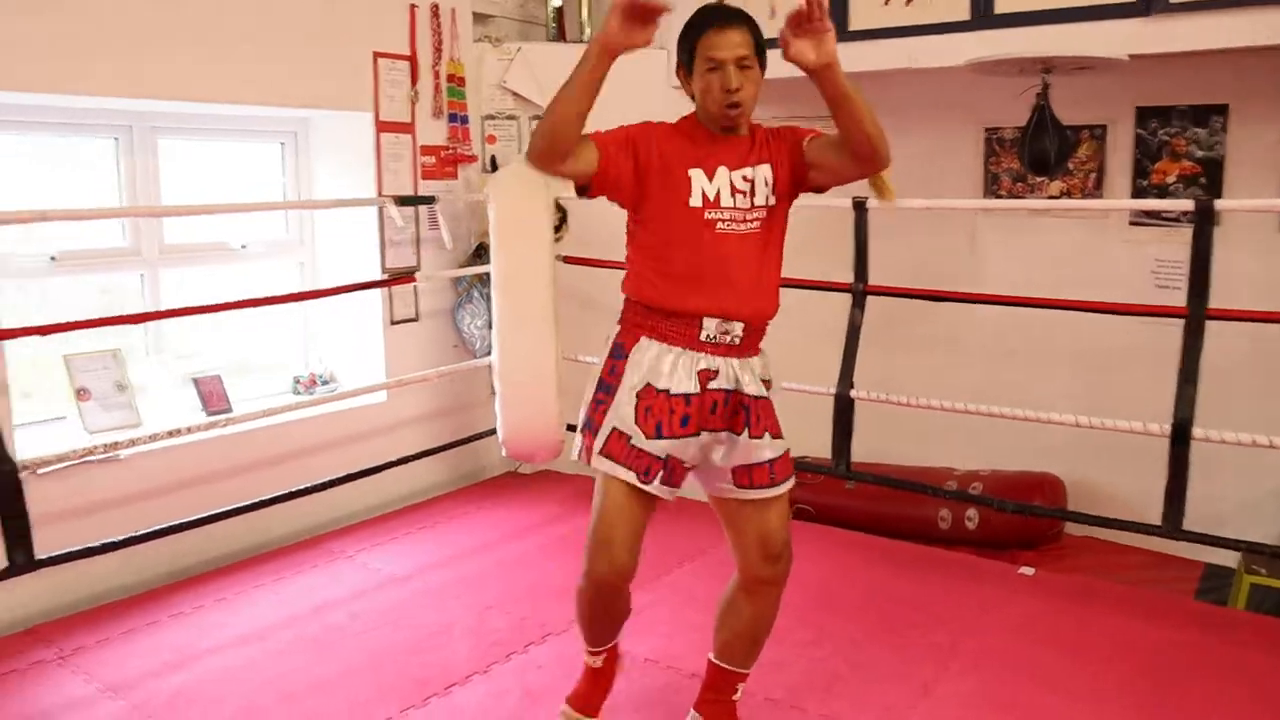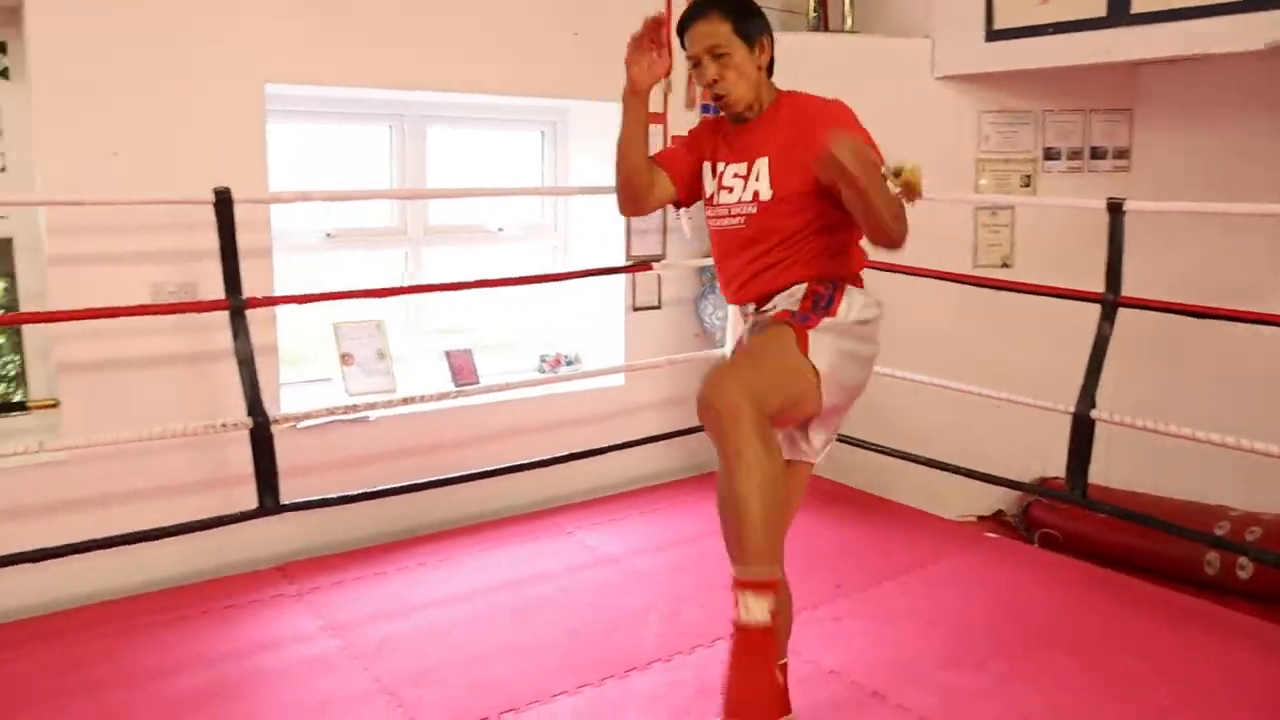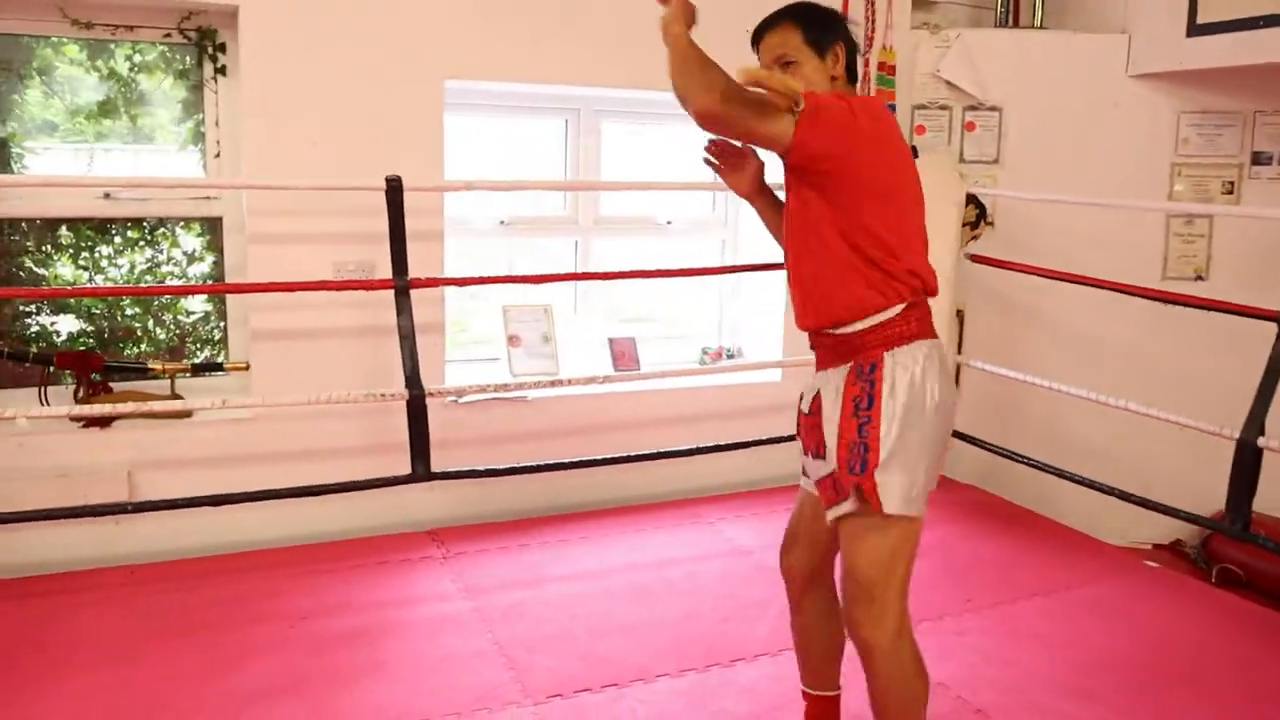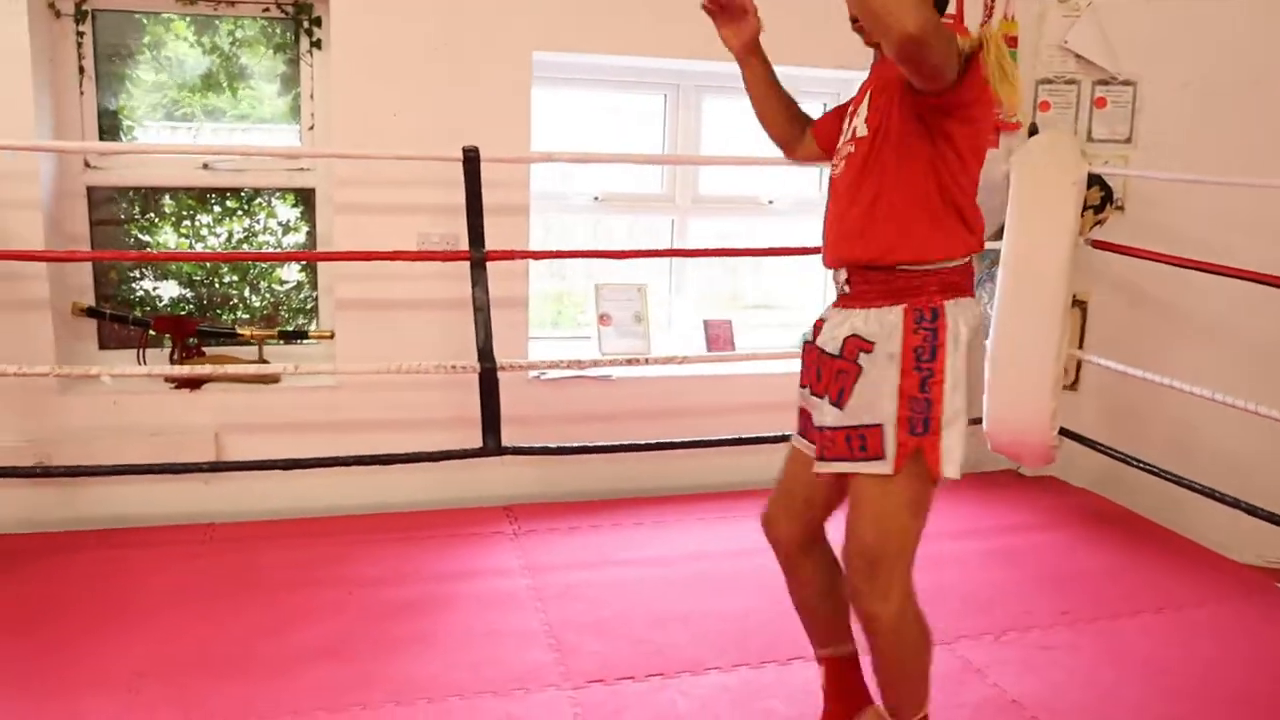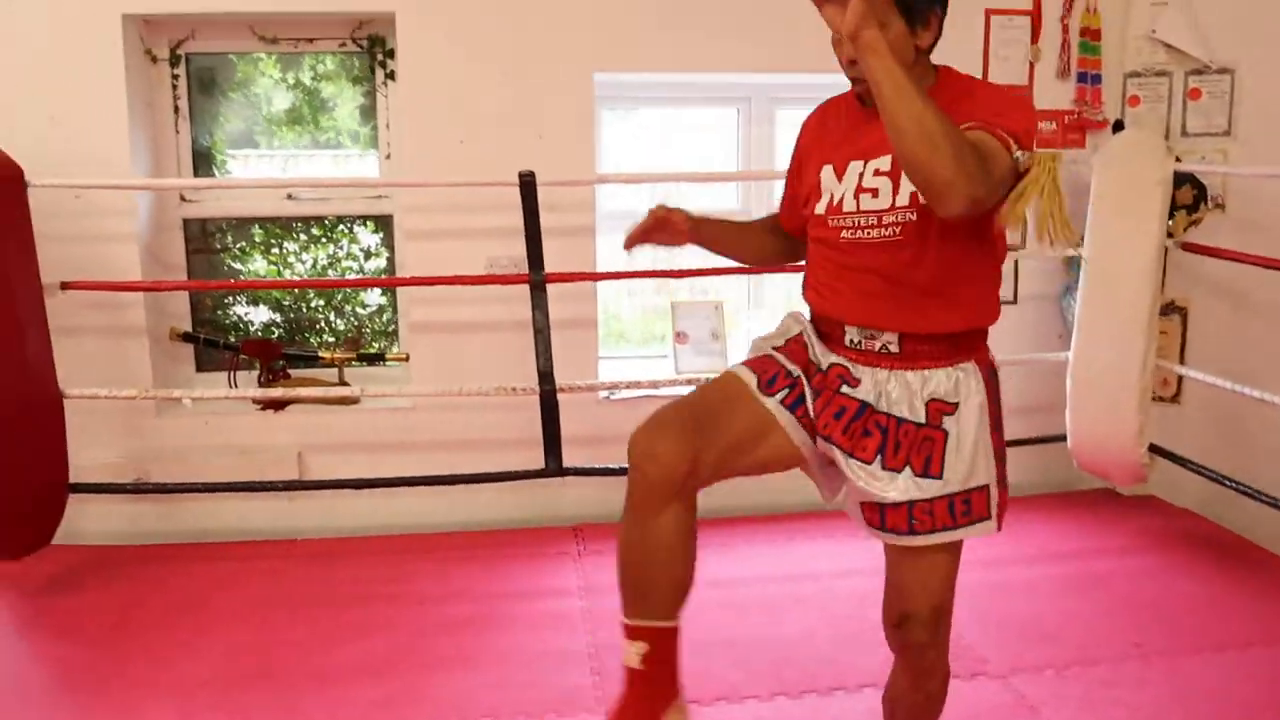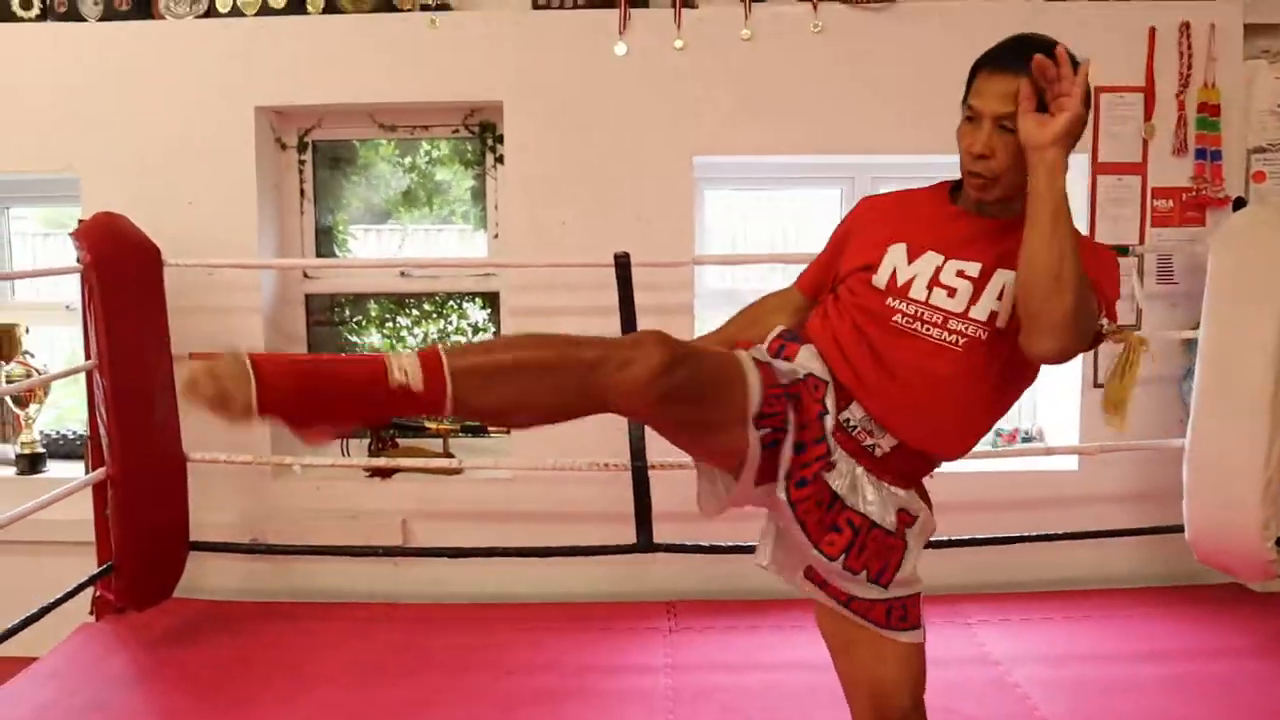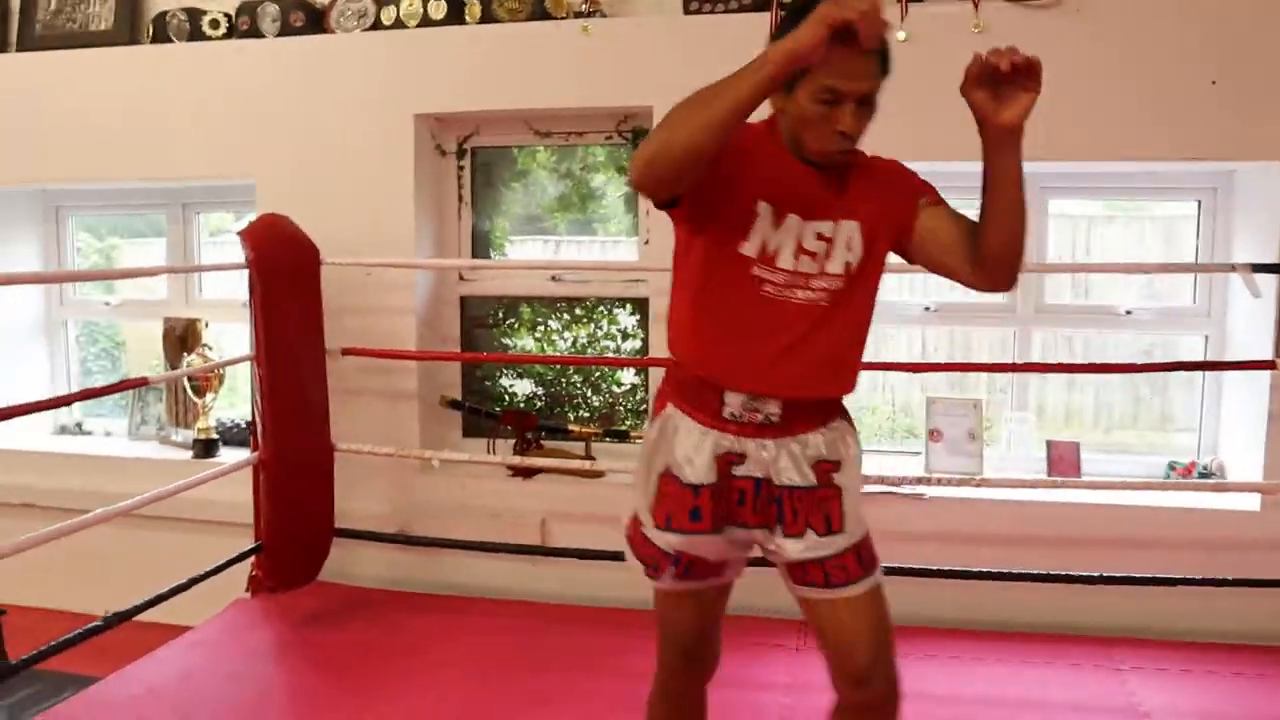
dt=0.7s
person 1, frame 1
left shoulder: (781, 154)
right shoulder: (645, 151)
left elbow: (871, 157)
right elbow: (546, 155)
left wrist: (825, 68)
left hip: (737, 381)
right hip: (652, 368)
left knee: (770, 564)
right knee: (608, 569)
person 1, frame 2
left shoulder: (822, 122)
right shoulder: (705, 143)
left elbow: (890, 232)
right elbow: (635, 200)
left wrist: (866, 184)
right wrist: (637, 96)
left hip: (825, 319)
right hip: (770, 338)
left knee: (726, 396)
right knee: (749, 535)
left ankle: (756, 625)
person 1, frame 3
left shoulder: (848, 125)
right shoulder: (848, 157)
left elbow: (722, 109)
right elbow: (821, 258)
right wrist: (754, 192)
left hip: (881, 380)
right hip: (853, 377)
left knee: (872, 609)
right knee: (805, 561)
person 1, frame 4
right shoulder: (885, 86)
right elbow: (799, 141)
left hip: (909, 336)
right hip: (863, 327)
left knee: (878, 581)
right knee: (786, 523)
person 1, frame 5
left shoulder: (996, 111)
right shoulder: (824, 128)
left elbow: (956, 193)
right wrist: (696, 227)
left hip: (930, 393)
right hip: (824, 362)
left knee: (916, 628)
right knee: (660, 454)
person 1, frame 6
left shoulder: (1080, 263)
right shoulder: (880, 216)
left elbow: (1050, 337)
right elbow: (789, 303)
left wrist: (1047, 161)
right wrist: (696, 356)
left hip: (877, 490)
right hip: (782, 409)
right knee: (649, 367)
right ankle: (317, 388)
person 1, frame 7
left shoulder: (888, 186)
right shoulder: (711, 155)
left elbow: (994, 271)
right elbow: (649, 170)
left wrist: (1000, 136)
left hip: (810, 452)
right hip: (696, 442)
right knee: (682, 659)
